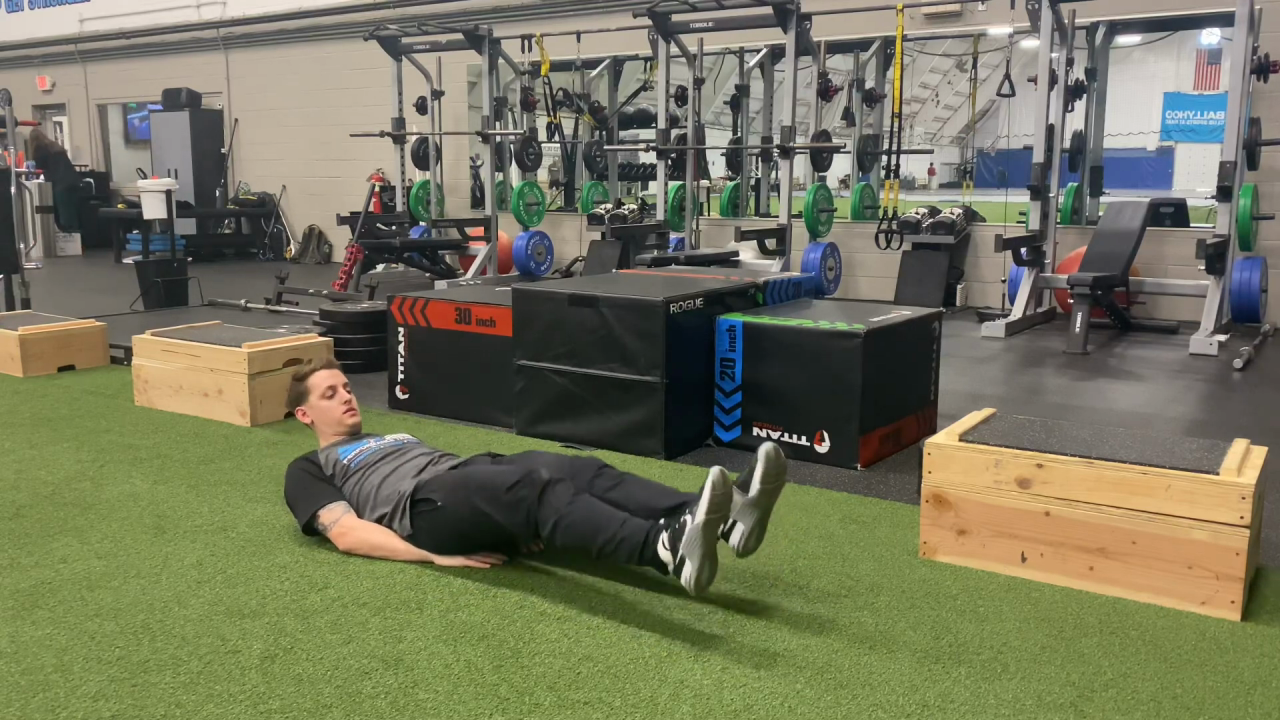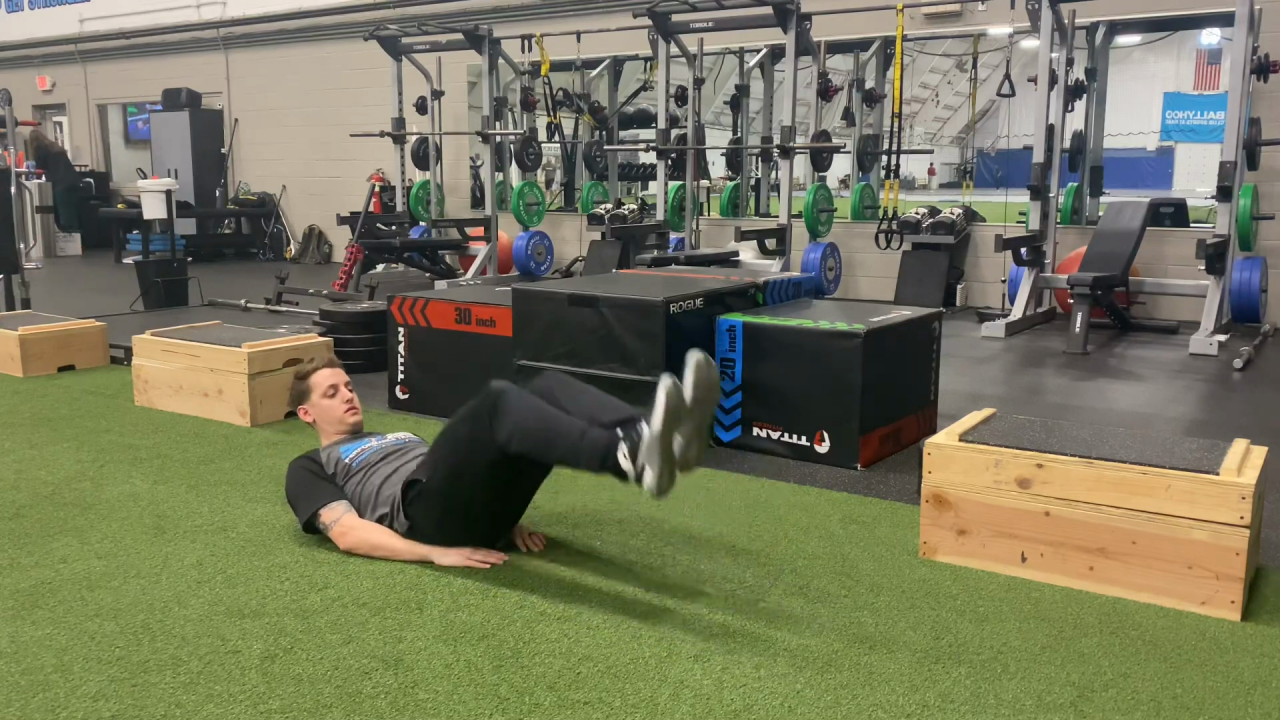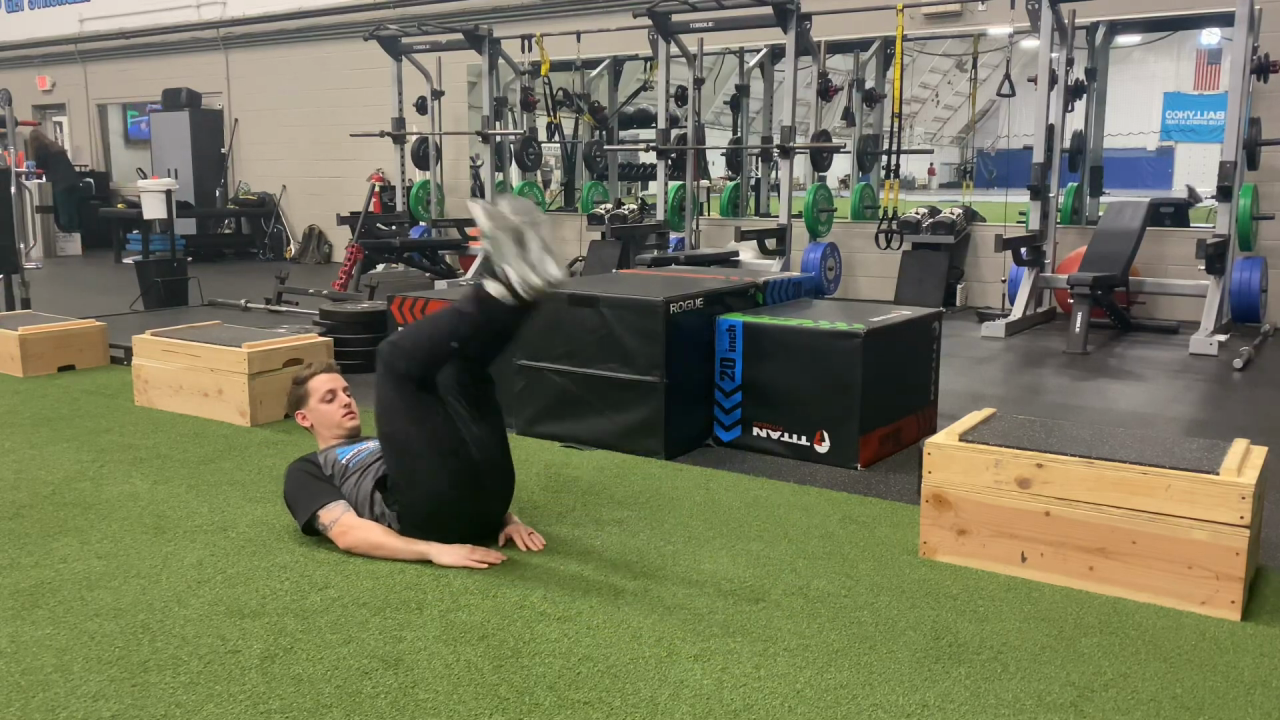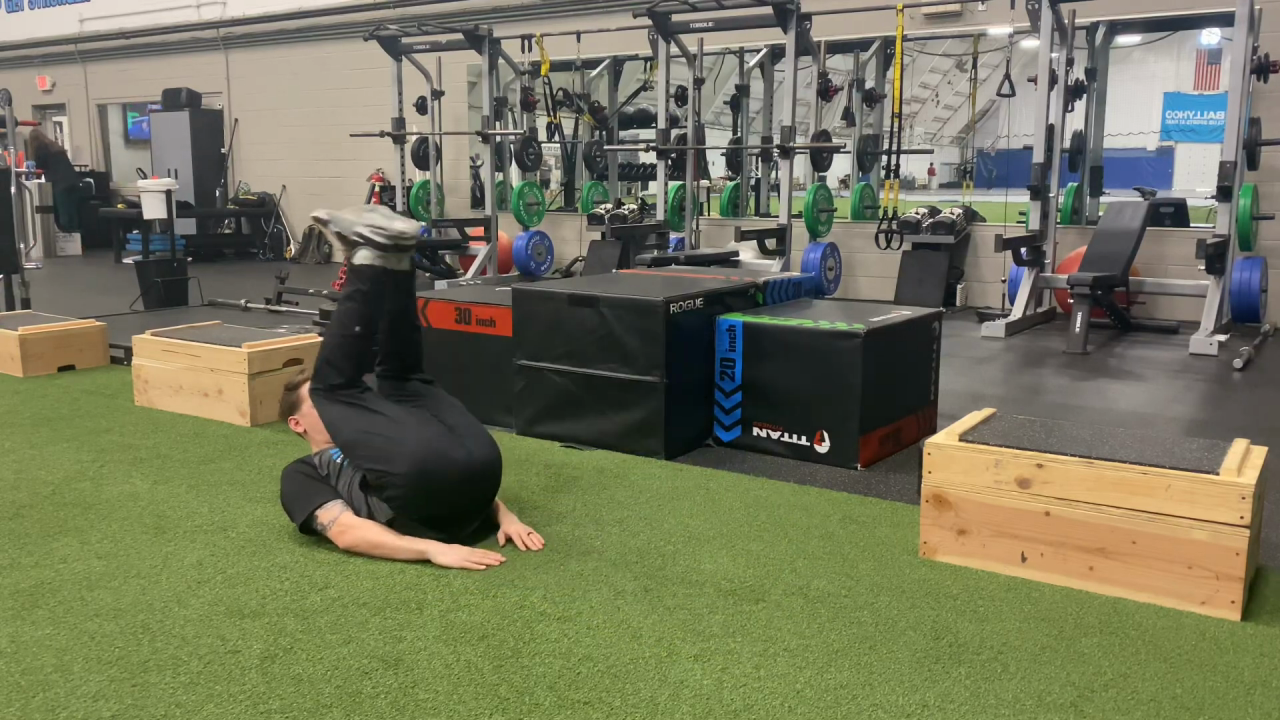
dt=0.3s
person 1, frame 1
left shoulder: (396, 438)
right shoulder: (310, 471)
right elbow: (347, 533)
left wrist: (513, 525)
right wrist: (436, 553)
right hip: (425, 511)
left knee: (583, 470)
right knee: (538, 485)
left ankle: (719, 518)
right ankle: (670, 547)
person 1, frame 2
left shoulder: (393, 438)
right shoulder: (311, 468)
right elbow: (347, 533)
left wrist: (506, 517)
right wrist: (433, 552)
left hip: (482, 502)
right hip: (429, 510)
left knee: (548, 388)
right knee: (497, 402)
left ankle: (648, 442)
right ankle: (631, 456)
person 1, frame 3
left shoulder: (380, 447)
right shoulder: (308, 472)
right elbow: (346, 533)
left wrist: (507, 517)
right wrist: (432, 550)
left hip: (482, 503)
right hip: (432, 514)
left knee: (461, 364)
right knee: (400, 358)
left ankle: (518, 289)
right ankle: (507, 285)
person 1, frame 4
left shoulder: (367, 451)
right shoulder: (304, 473)
right elbow: (345, 532)
left wrist: (505, 515)
right wrist: (432, 549)
right hip: (422, 497)
left knee: (399, 378)
right knee: (334, 383)
left ankle: (385, 255)
right ankle: (374, 257)
